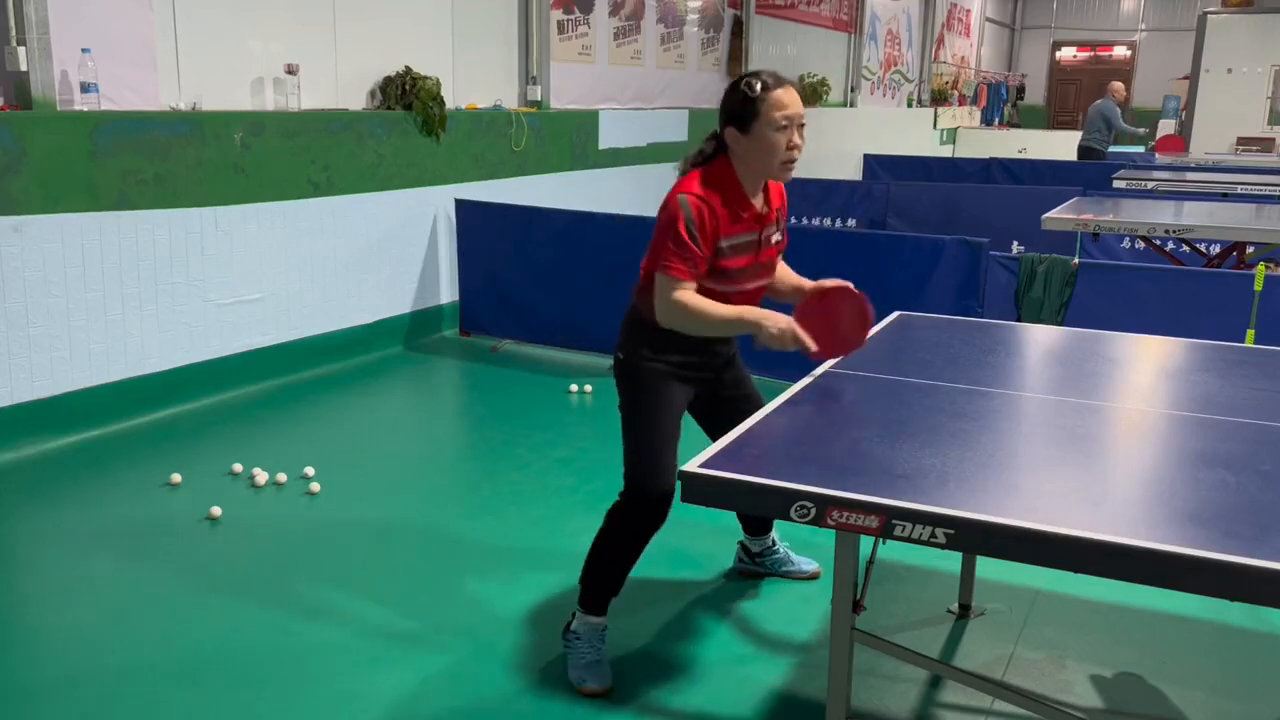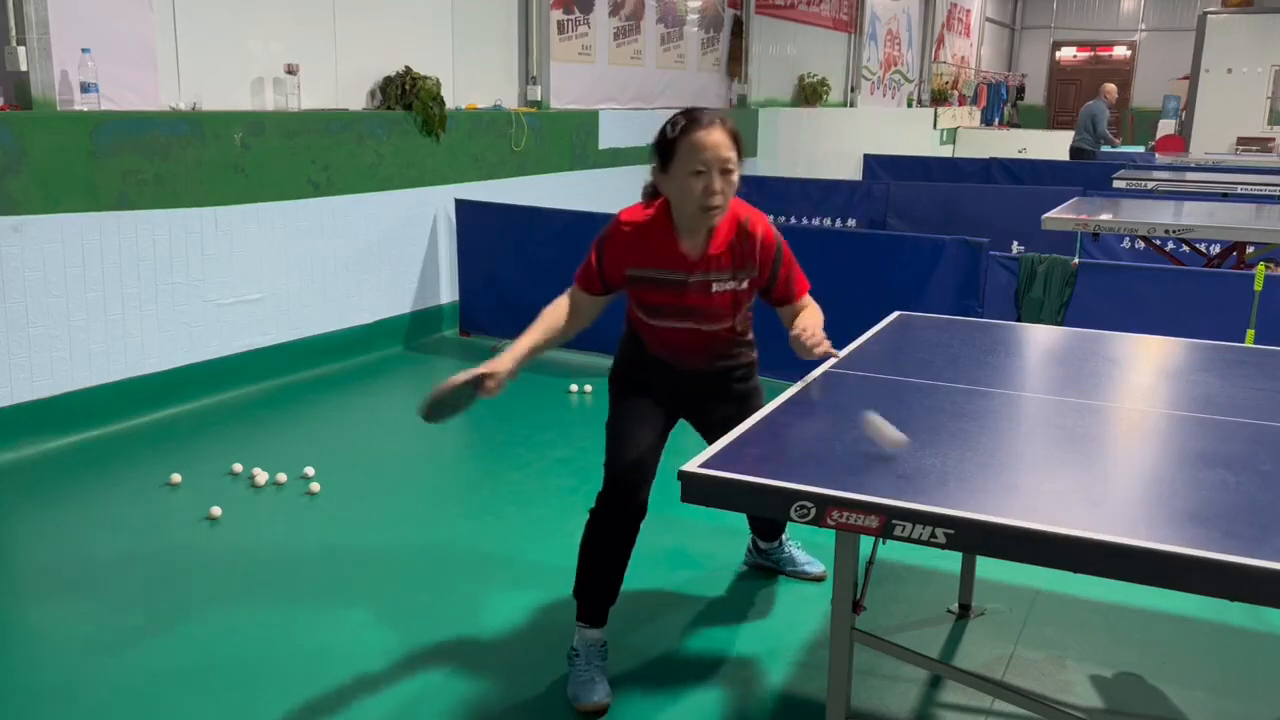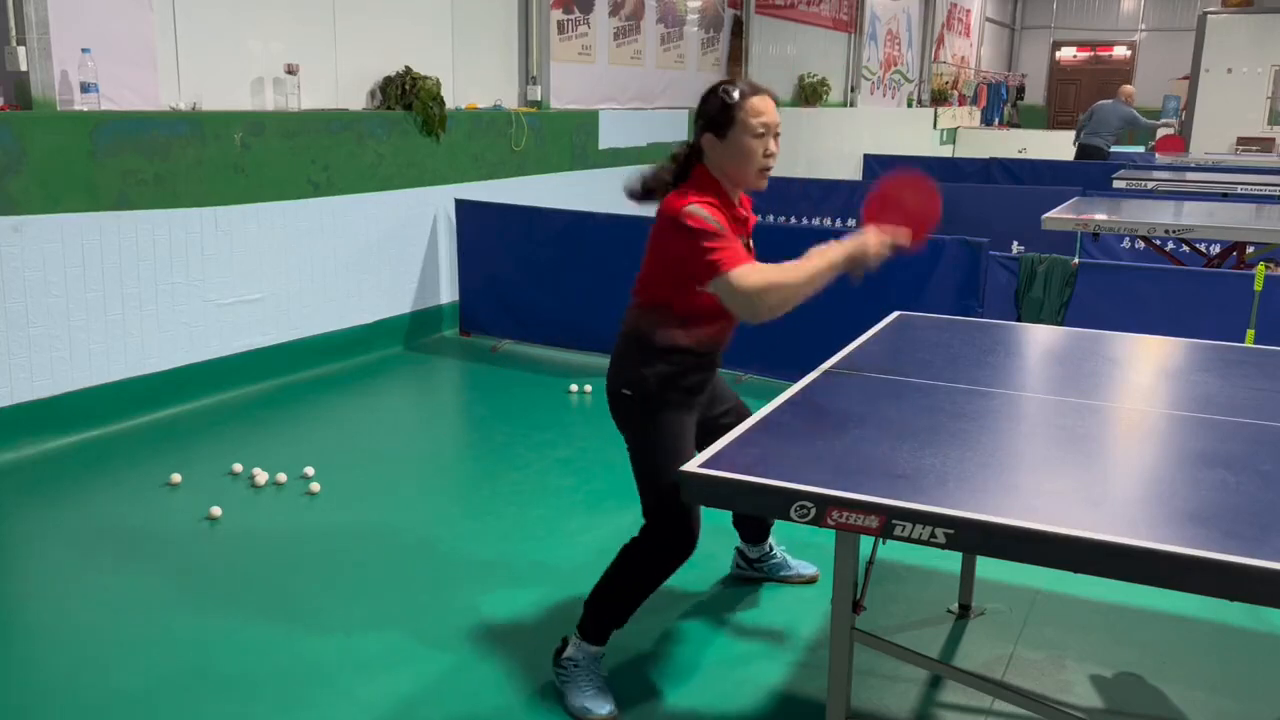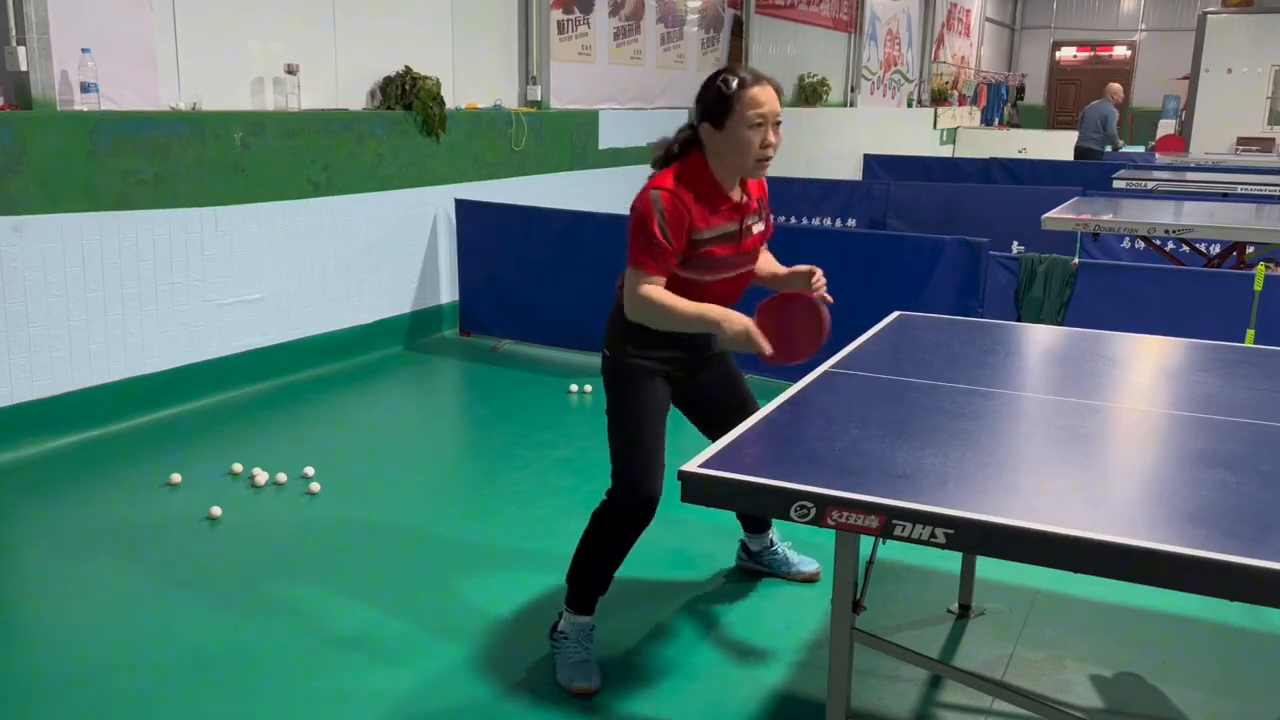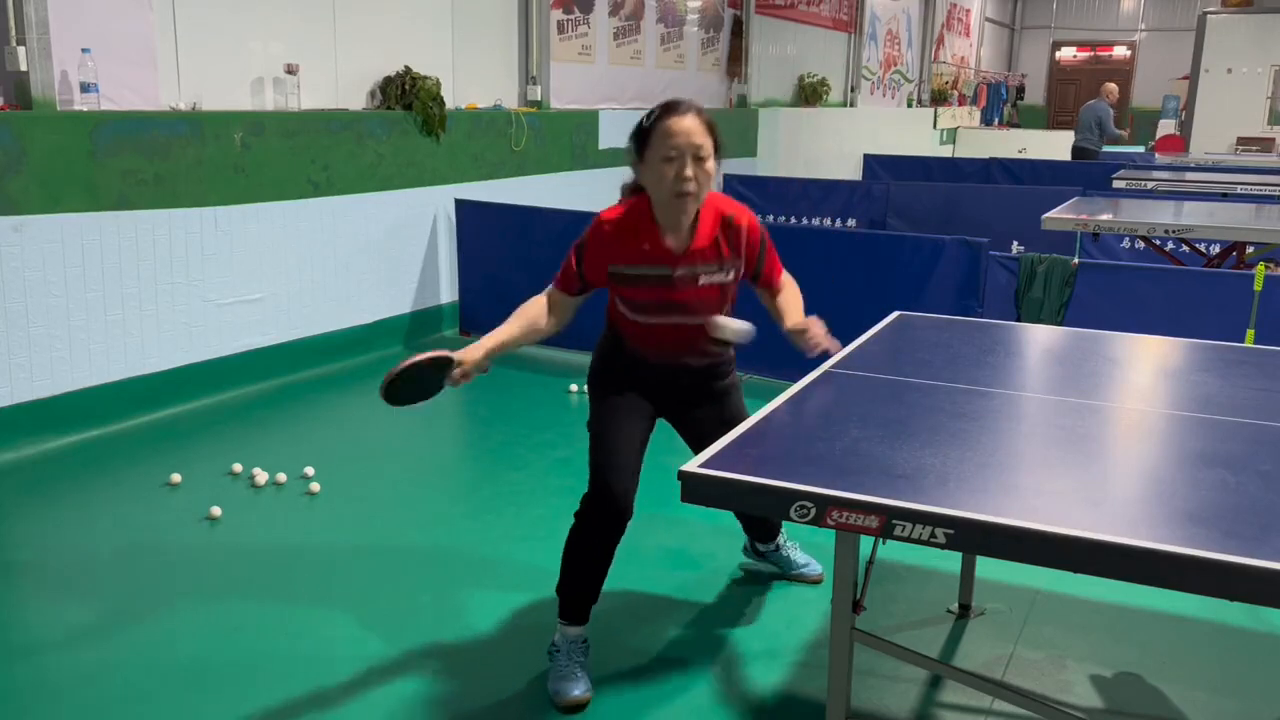
dt=0.5s
person 1, frame 1
left shoulder: (773, 195)
right shoulder: (694, 201)
right elbow: (671, 305)
left wrist: (813, 292)
right wrist: (755, 320)
left hip: (716, 352)
right hip: (656, 354)
right knee: (649, 494)
left ankle: (758, 547)
right ankle: (585, 626)
person 1, frame 2
left shoulder: (758, 235)
right shoulder: (627, 233)
left elbow: (800, 305)
right elbow: (577, 305)
left wrist: (809, 335)
right wrist: (510, 358)
left hip: (727, 377)
right hip: (647, 378)
right knee: (623, 503)
left ankle: (771, 546)
right ankle: (588, 642)
person 1, frame 3
left shoulder: (733, 199)
right shoulder: (691, 215)
left elbow: (756, 275)
right elbow: (756, 301)
left wrist: (828, 257)
right wrist: (844, 252)
left hip: (693, 376)
right hip: (650, 383)
right knee: (673, 529)
left ankle: (754, 553)
right ankle: (579, 654)
person 1, frame 4
left shoulder: (755, 187)
right shoulder: (668, 196)
right elbow: (640, 295)
left wrist: (791, 278)
right wrist: (715, 318)
left hip: (710, 350)
right hip: (646, 353)
right knee: (635, 493)
left ankle: (758, 545)
right ankle: (573, 625)
person 1, frame 5
left shoulder: (738, 225)
right shoulder: (609, 232)
left elbow: (780, 287)
right elbow: (553, 307)
left wrist: (801, 325)
right wrist: (482, 350)
left hip: (705, 378)
right hip: (626, 377)
right knee: (609, 503)
left ankle: (767, 545)
right ankle: (569, 639)
